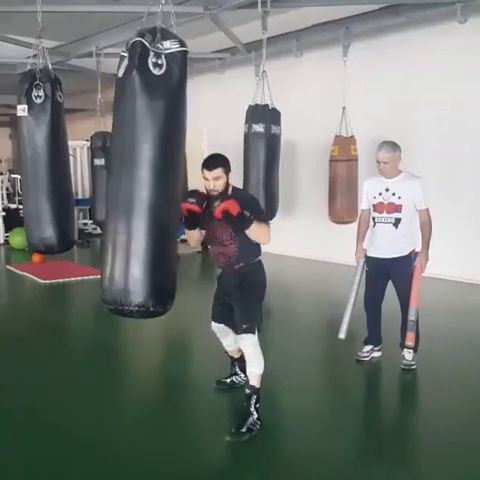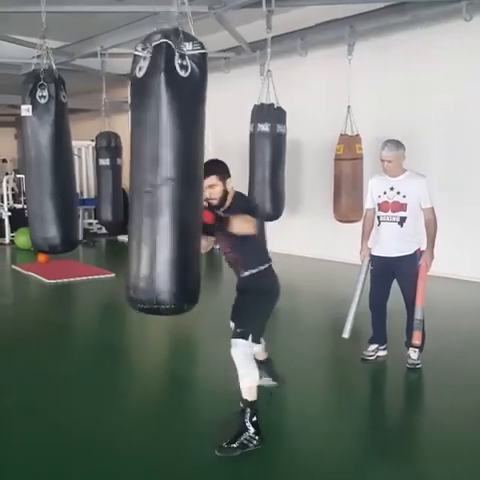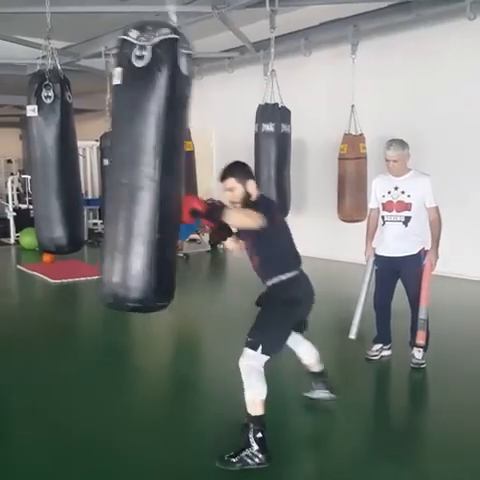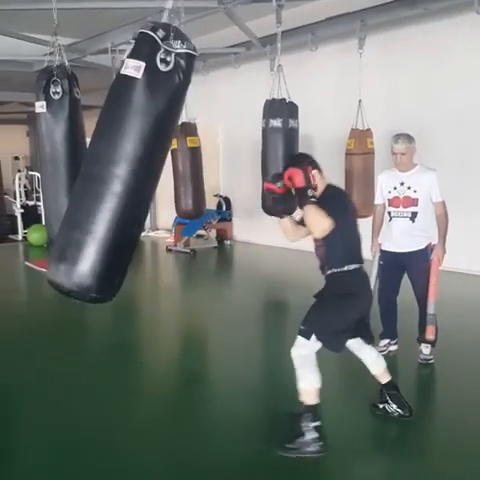
dt=0.4s
person 1, frame 1
left shoulder: (246, 200)
right shoulder: (206, 203)
left elbow: (264, 237)
right elbow: (193, 240)
left wrist: (239, 215)
right wrist: (191, 217)
left hip: (250, 276)
right hip: (226, 275)
left knee: (248, 337)
right knee: (219, 324)
left ankle: (253, 411)
right ankle: (239, 372)
person 1, frame 2
left shoulder: (243, 204)
right shoulder: (216, 209)
left elbow: (248, 227)
right elbow: (204, 245)
left wrist: (212, 220)
left hip: (261, 282)
right hip: (249, 282)
left knee: (240, 349)
right knee: (243, 331)
left ankle: (250, 428)
right ankle: (266, 372)
person 1, frame 3
left shoulder: (264, 206)
right shoulder: (250, 209)
left elbow: (251, 220)
right elbow: (241, 245)
left wrist: (208, 210)
right wrist: (227, 237)
left hip: (288, 292)
right hip: (295, 290)
left knee: (250, 362)
right knee: (293, 338)
left ankle: (257, 446)
right ankle: (321, 383)
person 1, frame 4
left shoulder: (336, 197)
right shoulder: (322, 201)
left elbow: (319, 229)
right elbow: (292, 233)
left wrist: (303, 193)
left hip: (345, 285)
right hip: (352, 284)
left knee: (302, 350)
right knee: (360, 343)
left ankle: (312, 430)
right ankle: (396, 401)
person 2, frame 1
left shoulder: (413, 183)
right shoulder: (370, 184)
left elbow: (425, 218)
left wrist: (424, 250)
right wrist: (360, 244)
left hip: (404, 255)
right hip: (374, 255)
left knee: (408, 304)
right knee: (371, 302)
left ankle: (409, 349)
right ankle: (373, 345)
person 2, frame 2
left shoulder: (418, 182)
right shoulder: (375, 182)
left elbow: (430, 217)
left wrist: (429, 249)
right wrist: (364, 243)
left hip: (408, 254)
right hip: (379, 254)
left knee: (413, 303)
right knee: (376, 301)
left ankle: (414, 348)
right ankle: (378, 344)
person 2, frame 3
left shoulder: (423, 181)
right shoulder: (378, 182)
left elbow: (434, 216)
left wrist: (433, 249)
right wrist: (369, 244)
left hip: (413, 254)
right hip: (383, 254)
left knee: (417, 303)
right knee: (381, 301)
left ankle: (418, 348)
right ankle: (382, 343)
person 2, frame 4
left shoulder: (428, 176)
right shoulder: (384, 178)
left elbow: (440, 211)
left wrist: (441, 243)
right wrist: (374, 240)
left hip: (419, 249)
right hip: (389, 249)
left knee: (425, 298)
right knee: (385, 296)
left ankle: (426, 343)
right ankle: (389, 339)
